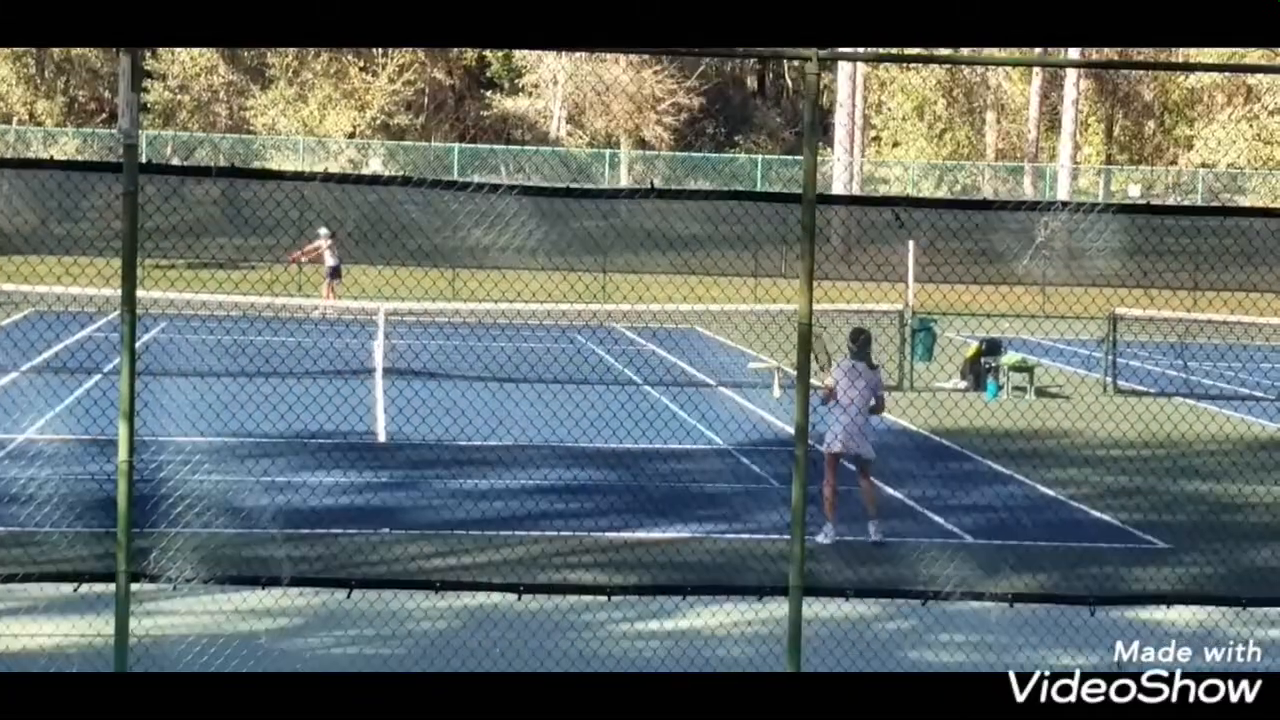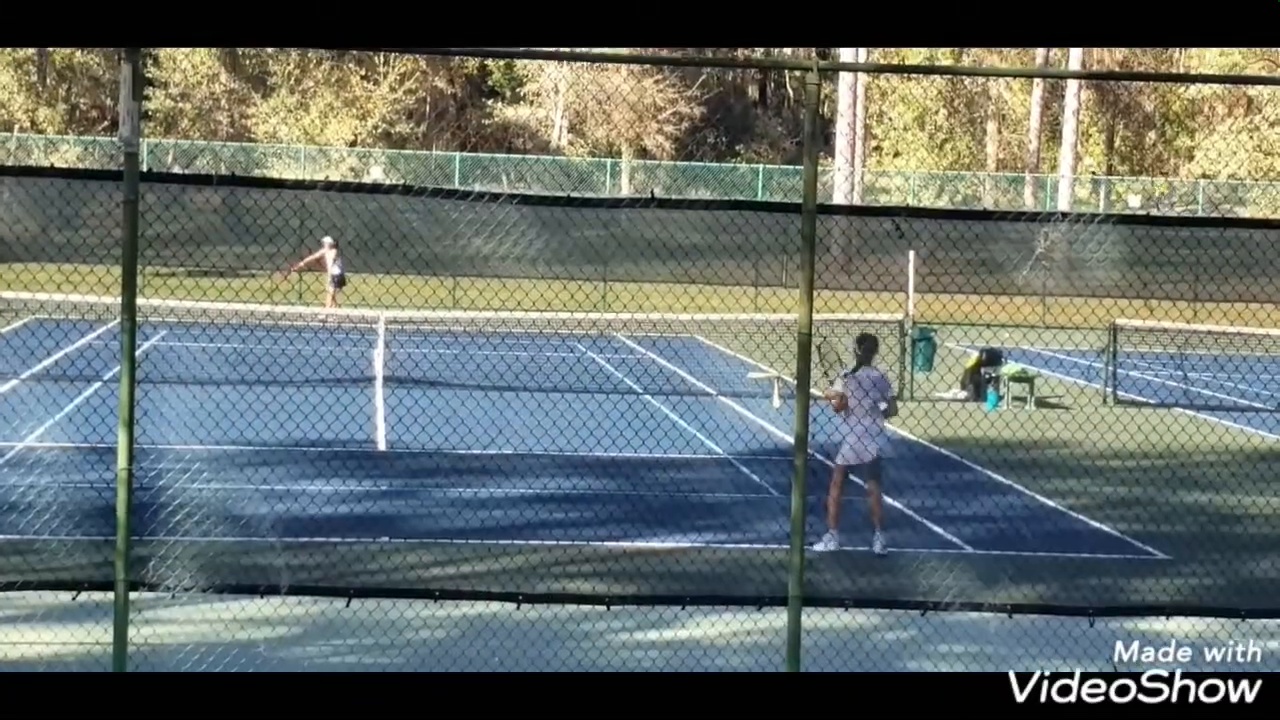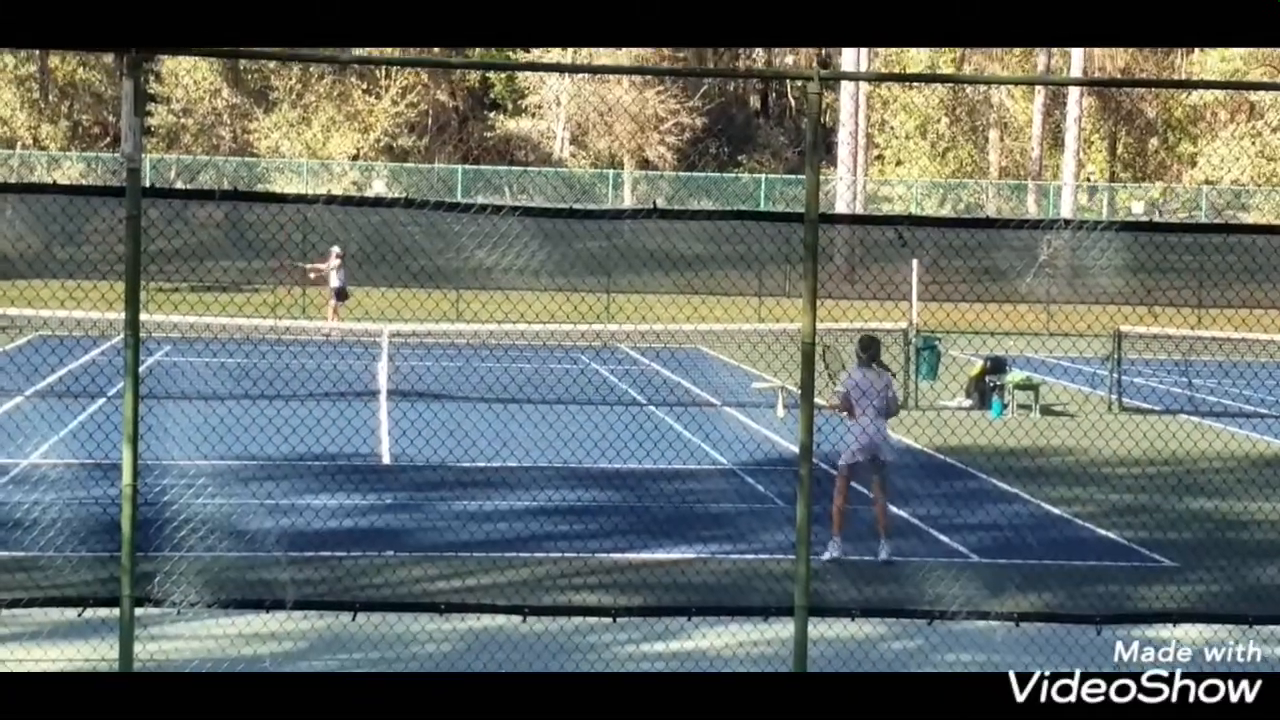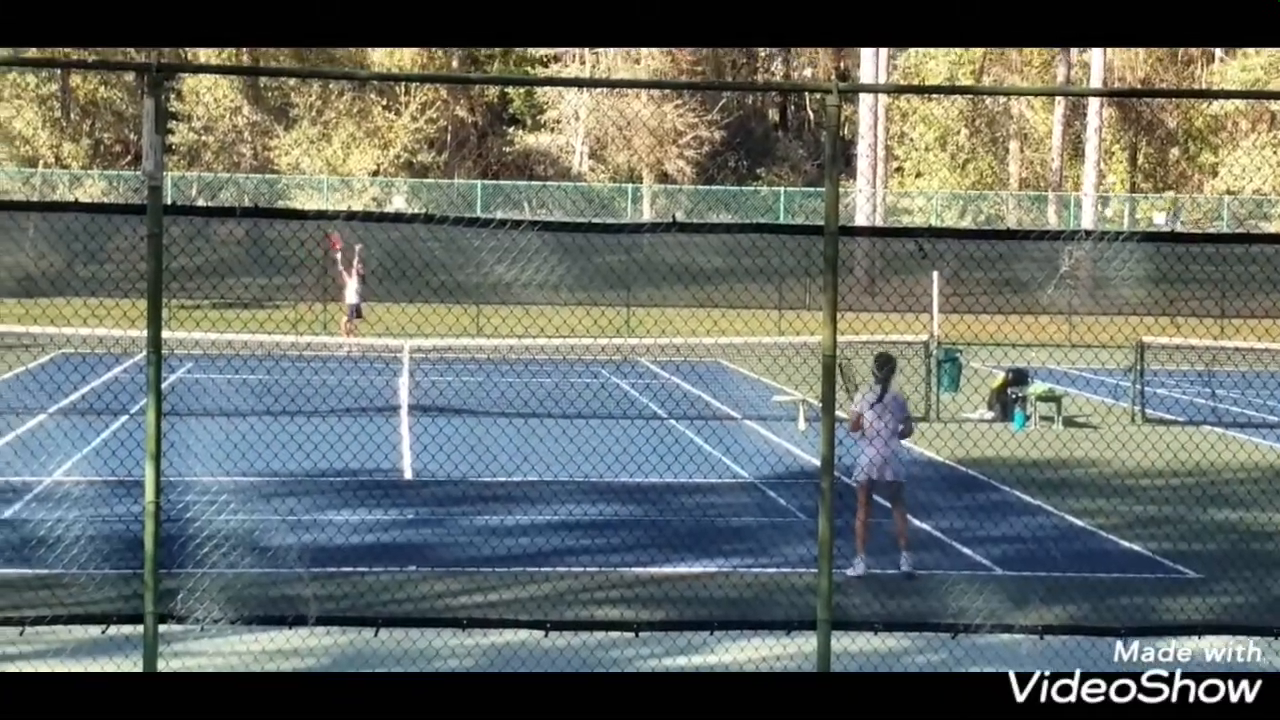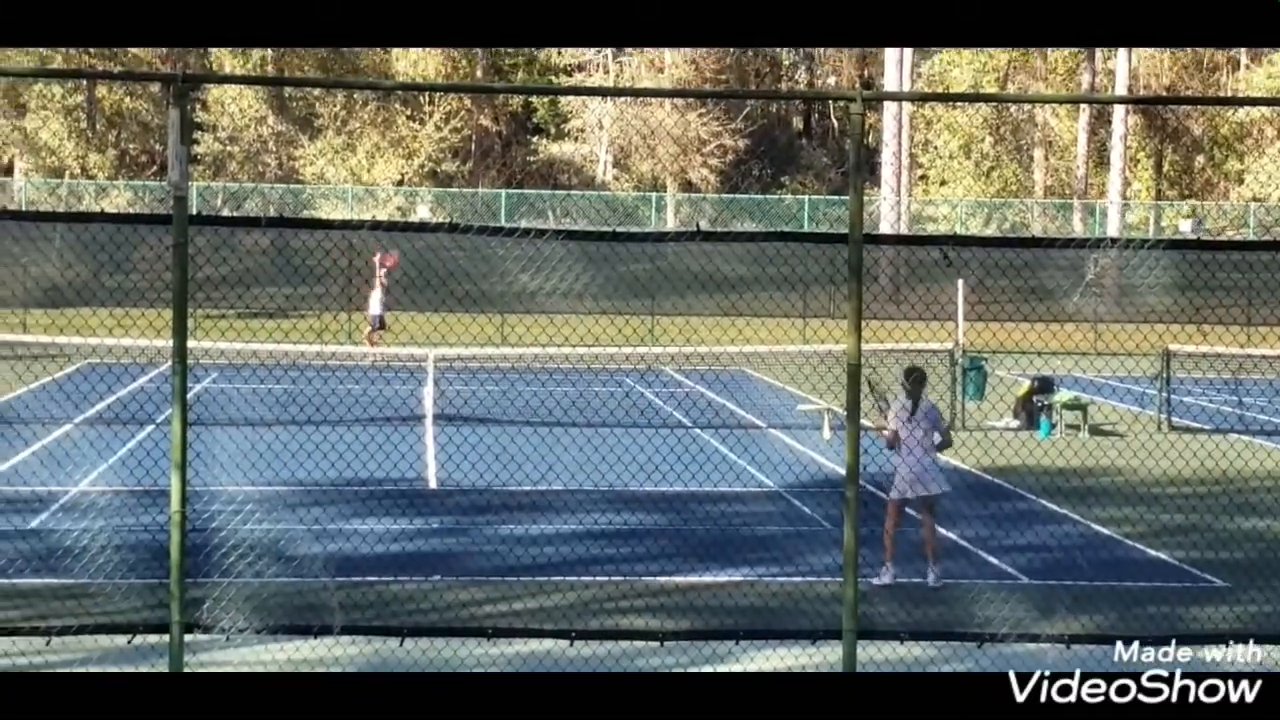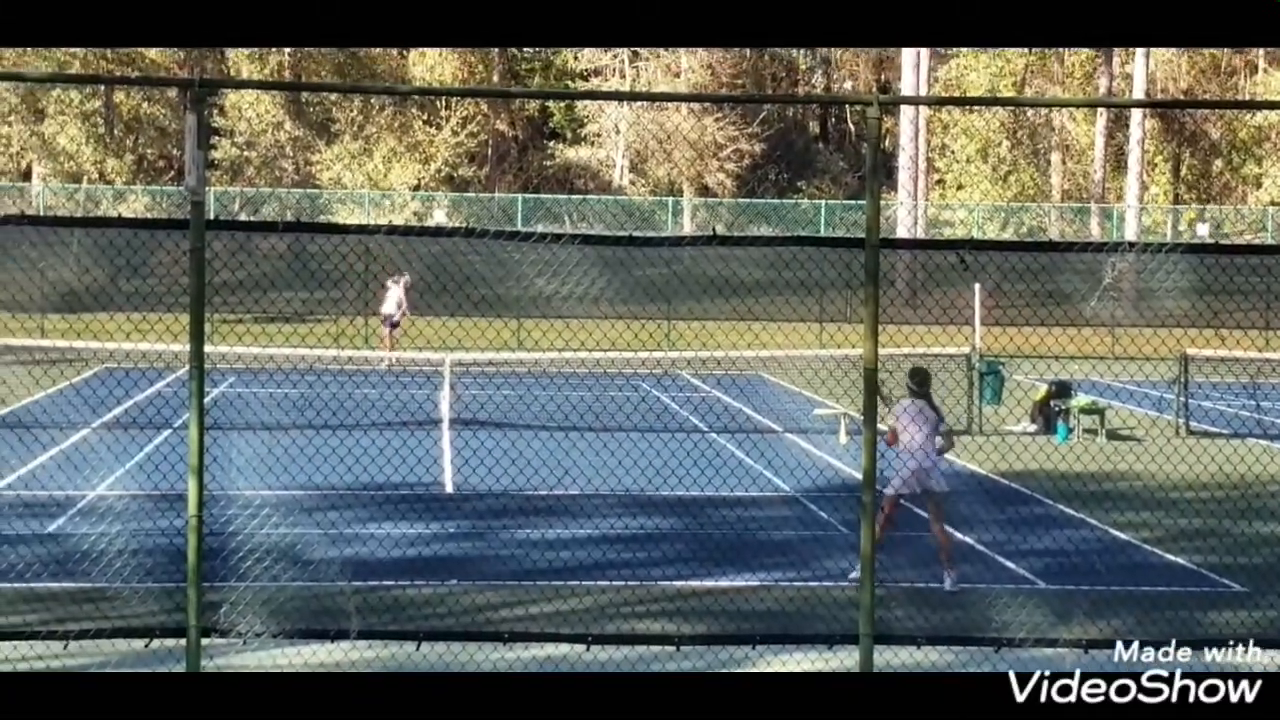
dt=0.3s
person 1, frame 1
left shoulder: (840, 368)
right shoulder: (874, 372)
left elbow: (825, 399)
right elbow: (879, 407)
left wrist: (833, 395)
left hip: (839, 428)
right hip: (861, 430)
left knee: (830, 478)
right knee: (865, 479)
left ankle: (830, 528)
right ankle: (873, 526)
person 1, frame 2
left shoulder: (846, 376)
right shoulder: (881, 377)
left elbow: (839, 407)
right elbow: (892, 409)
left wrist: (831, 397)
left hip: (854, 437)
right hip: (875, 437)
left knee: (836, 486)
right knee: (874, 488)
left ankle: (832, 536)
right ankle: (879, 538)
person 1, frame 3
left shoulder: (850, 376)
right shoulder: (885, 377)
left elbow: (842, 406)
right elbow: (894, 409)
left wrist: (837, 401)
left hip: (856, 437)
right hip: (879, 437)
left knee: (840, 493)
right knee: (880, 494)
left ankle: (836, 543)
right ankle: (884, 546)
person 1, frame 4
left shoulder: (864, 396)
right shoulder: (899, 399)
left elbow: (854, 426)
right elbow: (908, 430)
left wrist: (858, 421)
left hip: (869, 456)
right hip: (892, 457)
left knee: (863, 510)
right knee: (898, 507)
left ankle: (860, 560)
right ankle: (905, 557)
person 1, frame 5
left shoulder: (896, 409)
right shoulder: (932, 410)
left elbow: (892, 443)
right elbow: (947, 441)
left wrist: (886, 434)
left hip: (905, 470)
right hip: (928, 469)
left knee: (892, 519)
right knee: (928, 519)
left ankle: (888, 569)
right ankle: (933, 570)
person 1, frame 6
left shoulder: (899, 408)
right shoulder: (934, 410)
left elbow: (891, 440)
right elbow: (948, 442)
left hip: (905, 468)
right hip: (929, 468)
left knee: (884, 517)
right knee: (937, 522)
right ankle: (949, 574)
